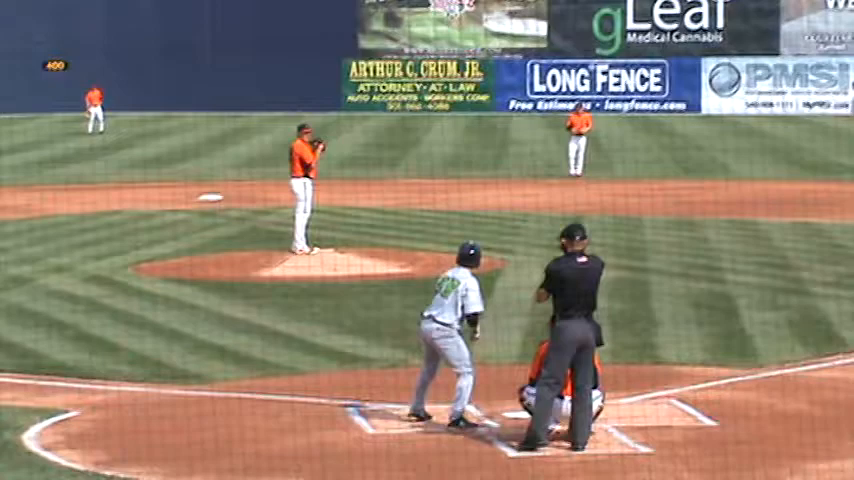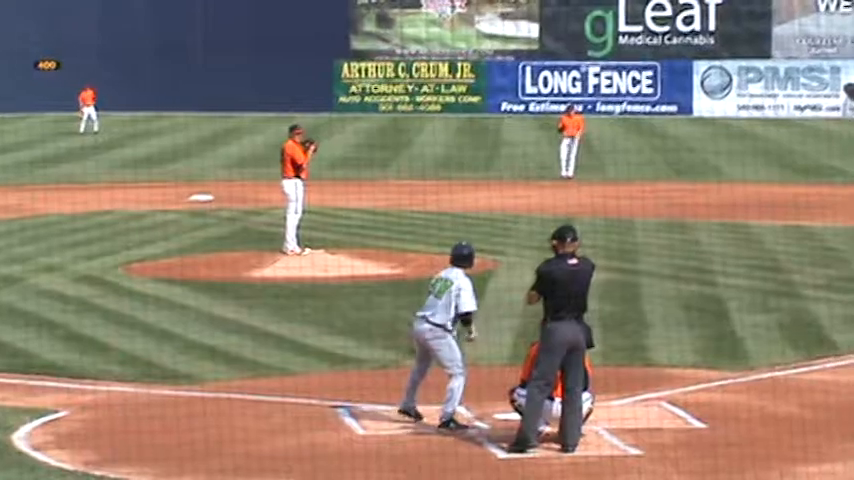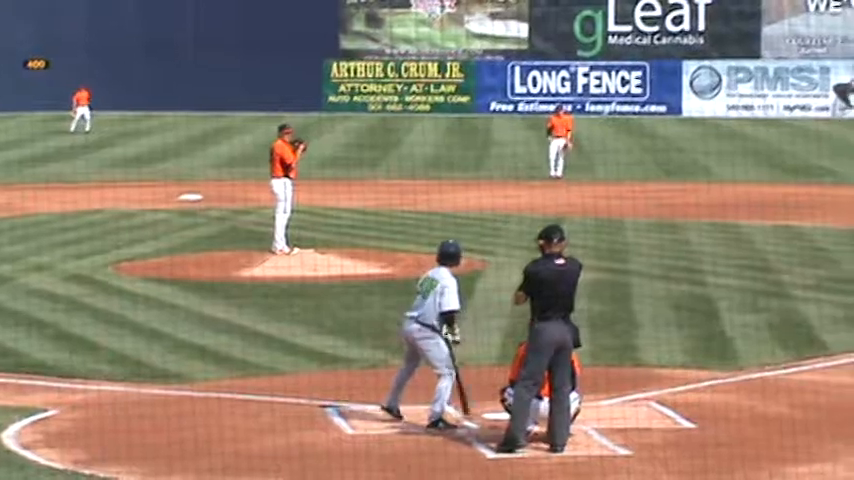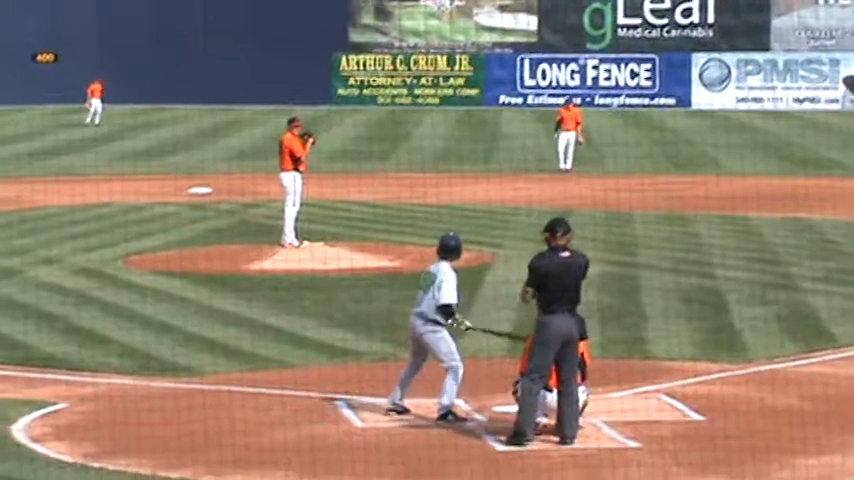
dt=0.2s
person 1, frame 1
left shoulder: (558, 266)
right shoulder: (597, 264)
left elbow: (540, 297)
left hip: (565, 328)
right hip: (588, 328)
left knee: (549, 382)
right knee: (584, 385)
left ankle: (537, 435)
right ankle: (580, 438)
person 1, frame 2
left shoulder: (549, 268)
right shoulder: (587, 266)
left elbow: (531, 299)
left hip: (556, 330)
right hip: (579, 330)
left knee: (539, 384)
right knee: (574, 387)
left ankle: (527, 437)
right ankle: (570, 440)
person 1, frame 3
left shoulder: (536, 268)
right shoulder: (575, 267)
left elbow: (519, 299)
left hip: (543, 330)
right hip: (566, 329)
left knee: (527, 384)
right knee: (561, 387)
left ankle: (515, 437)
right ankle: (559, 440)
person 1, frame 4
left shoulder: (541, 261)
right shoulder: (581, 260)
left elbow: (527, 296)
left wrist: (537, 292)
left hip: (549, 322)
right hip: (571, 322)
left knee: (533, 377)
right knee: (569, 380)
left ankle: (523, 431)
right ankle: (568, 433)
person 2, frame 1
left shoulder: (447, 275)
right shoulder: (469, 281)
left elbow: (444, 302)
right elbow: (472, 314)
right wrist: (475, 330)
left hip: (427, 325)
right hip: (444, 331)
left knee: (429, 368)
right knee: (466, 372)
left ankle: (417, 408)
right ankle: (456, 417)
person 2, frame 2
left shoulder: (441, 275)
right shoulder: (463, 281)
left elbow: (438, 303)
right elbow: (465, 313)
right wrist: (470, 330)
left hip: (420, 325)
right hip: (436, 331)
left knee: (420, 367)
right knee: (458, 373)
left ankle: (408, 405)
right ankle: (447, 419)
person 2, frame 3
left shoulder: (428, 275)
right shoulder: (449, 280)
right elbow: (448, 313)
left wrist: (443, 329)
right wrist: (454, 331)
left hip: (410, 325)
right hip: (426, 332)
left knee: (409, 366)
right knee: (447, 373)
left ankle: (391, 404)
right ankle: (436, 418)
person 2, frame 4
left shoulder: (432, 269)
right shoulder: (447, 273)
right elbow: (444, 306)
left wrist: (452, 316)
right wrist: (459, 320)
left hip: (416, 321)
right hip: (431, 326)
left knee: (415, 363)
right knee: (455, 366)
left ankle: (395, 402)
right ankle: (445, 411)
person 3, frame 1
left shoulder: (300, 145)
right shoulder: (301, 146)
left elbow: (307, 161)
right elbow: (311, 164)
left wrist: (315, 149)
right wrist: (318, 150)
left hip: (303, 181)
right hip: (303, 182)
left knee: (304, 212)
right knee: (302, 213)
left ankle: (300, 244)
right ankle: (299, 246)
person 3, frame 2
left shoulder: (292, 146)
right shoulder: (293, 146)
left elbow: (298, 162)
right elbow: (303, 165)
left wrist: (306, 150)
right wrist: (310, 151)
left hip: (294, 182)
right hip: (294, 182)
left knee: (295, 213)
right knee: (294, 214)
left ankle: (292, 244)
right ankle: (290, 246)
person 3, frame 3
left shoulder: (281, 145)
right shoulder: (282, 146)
left elbow: (288, 162)
right elbow: (292, 165)
left wrist: (295, 150)
right wrist: (299, 151)
left hip: (283, 182)
right hip: (282, 182)
left knee: (284, 213)
right knee: (282, 213)
left ankle: (280, 244)
right ankle: (279, 246)
person 3, frame 4
left shoulder: (290, 138)
right shoulder: (291, 139)
left elbow: (297, 155)
right elbow: (301, 158)
left wrist: (305, 143)
right wrist: (309, 144)
left hip: (292, 175)
right hip: (292, 175)
left knee: (293, 206)
right knee: (292, 206)
left ankle: (290, 237)
right ankle: (288, 239)
person 4, frame 1
left shoulder: (546, 346)
left elbow: (533, 381)
right elbow: (595, 383)
left hip: (557, 405)
left knee: (524, 392)
right knee: (599, 394)
left ankle: (551, 425)
person 4, frame 2
left shoulder: (537, 348)
left elbow: (525, 381)
right elbow: (585, 385)
left hip: (545, 406)
left knee: (515, 393)
right knee: (588, 395)
left ankle: (541, 427)
person 4, frame 3
left shoulder: (525, 348)
left elbow: (514, 382)
right elbow: (573, 384)
left hip: (534, 405)
left knee: (506, 393)
right knee: (575, 394)
left ankle: (529, 427)
person 4, frame 4
right shoulder: (579, 341)
left elbow: (524, 373)
right elbow: (583, 377)
left hip: (544, 398)
left knee: (519, 386)
right knee: (582, 390)
left ankle: (539, 419)
